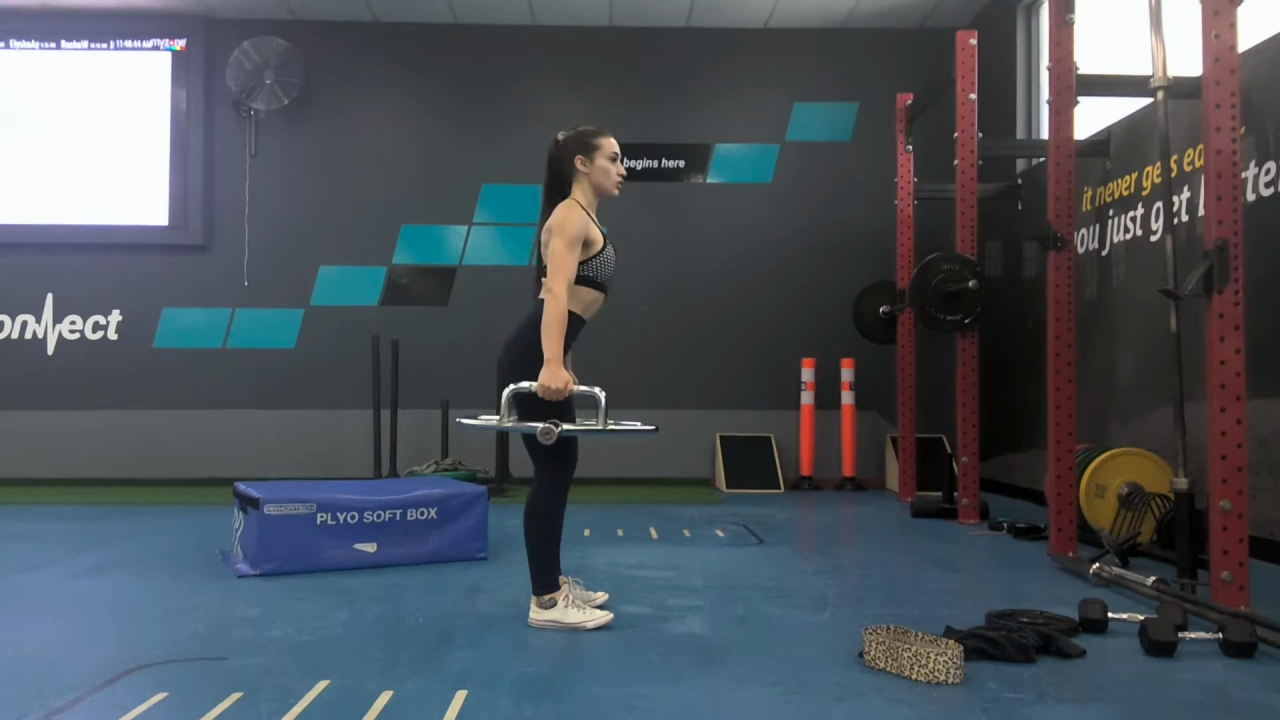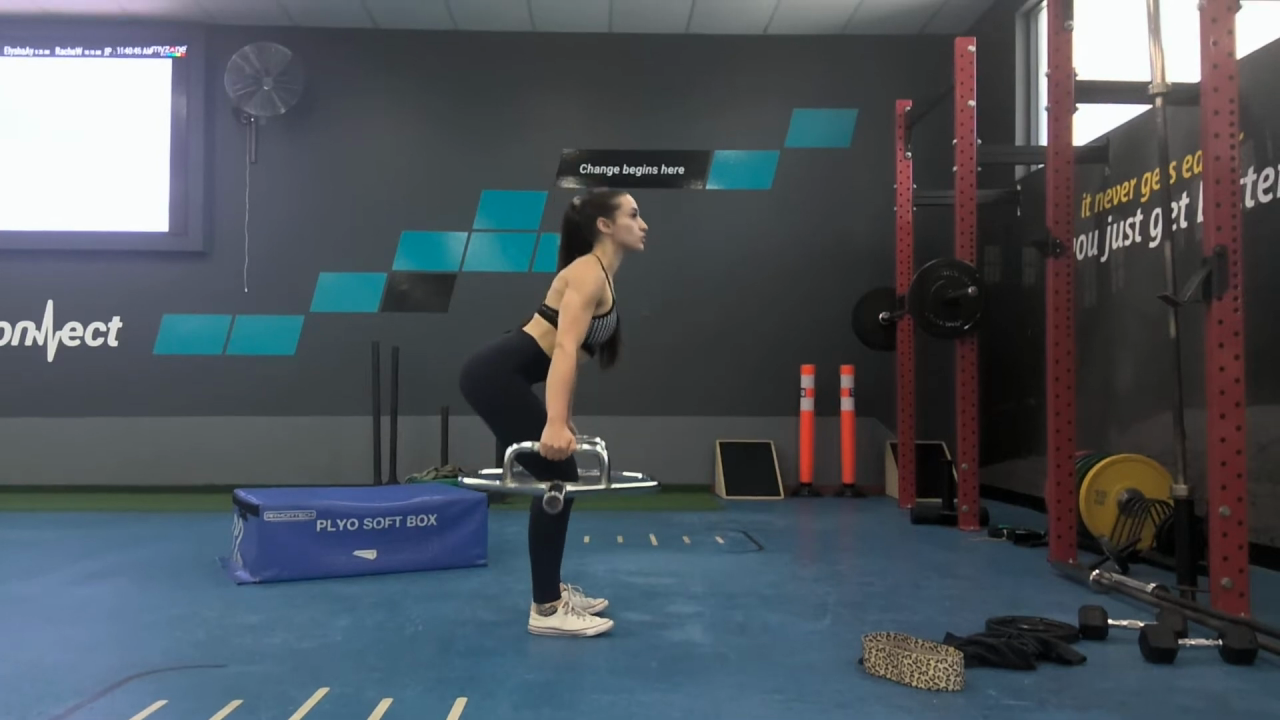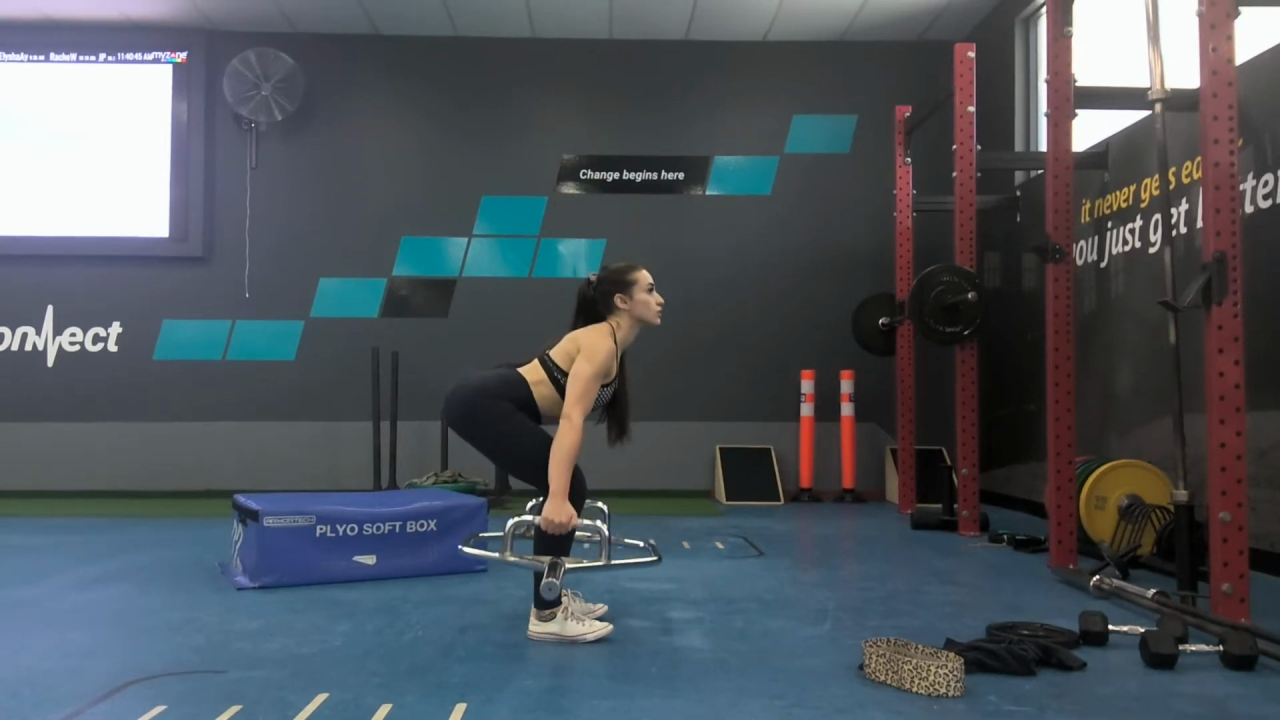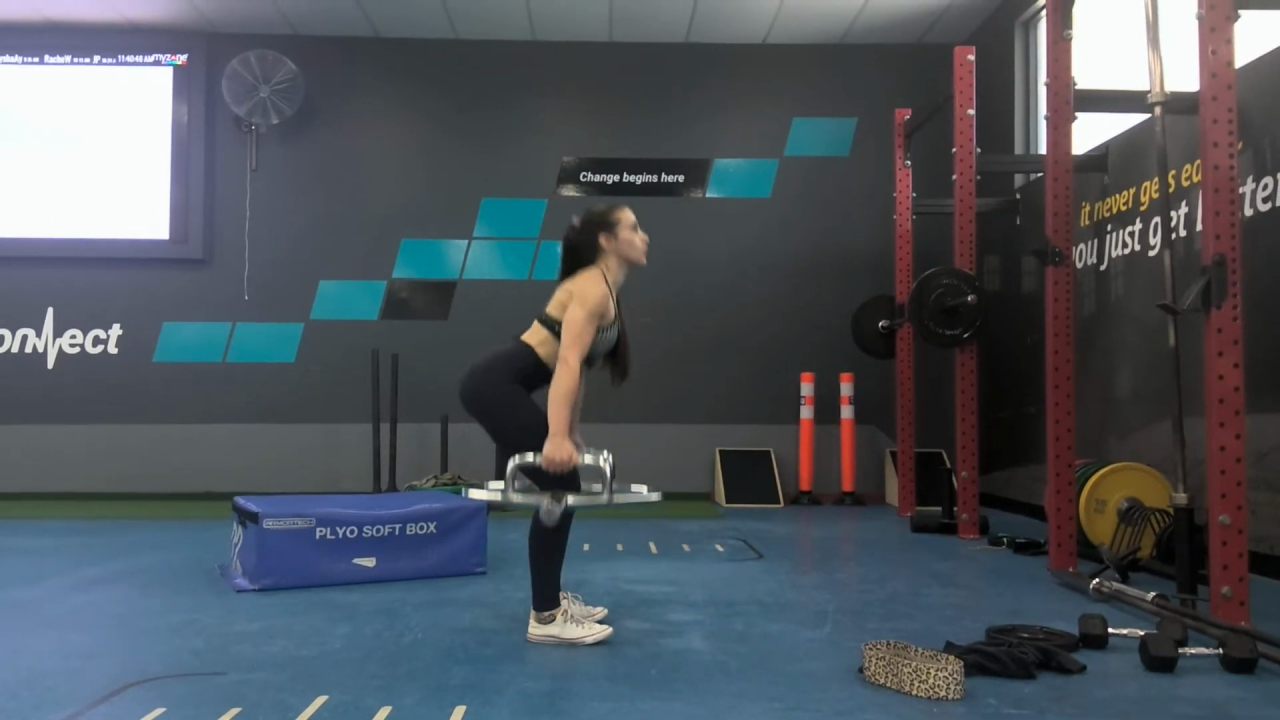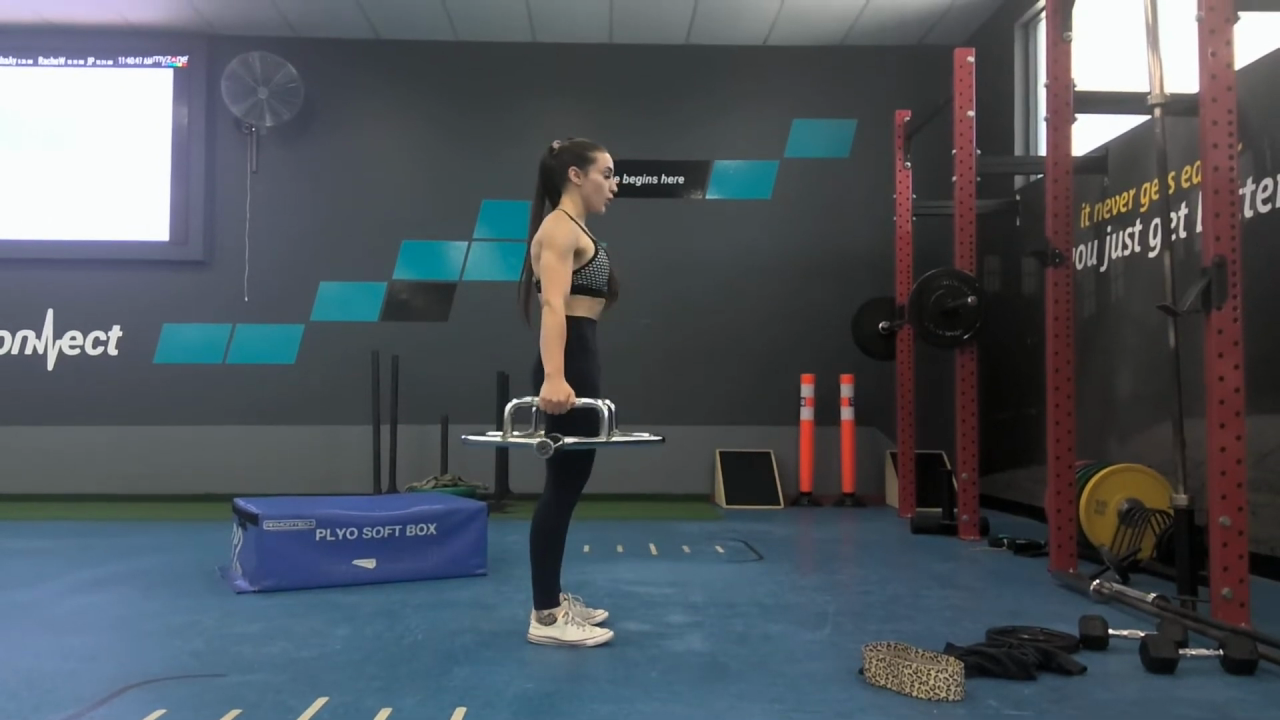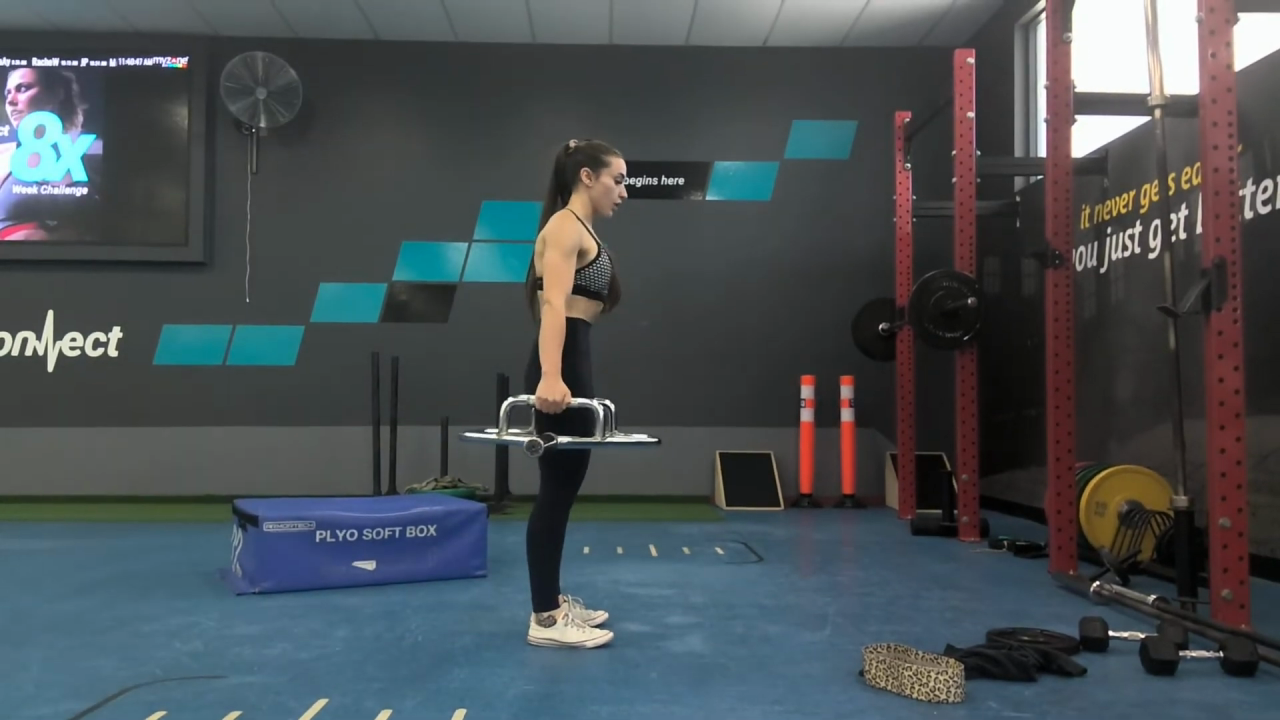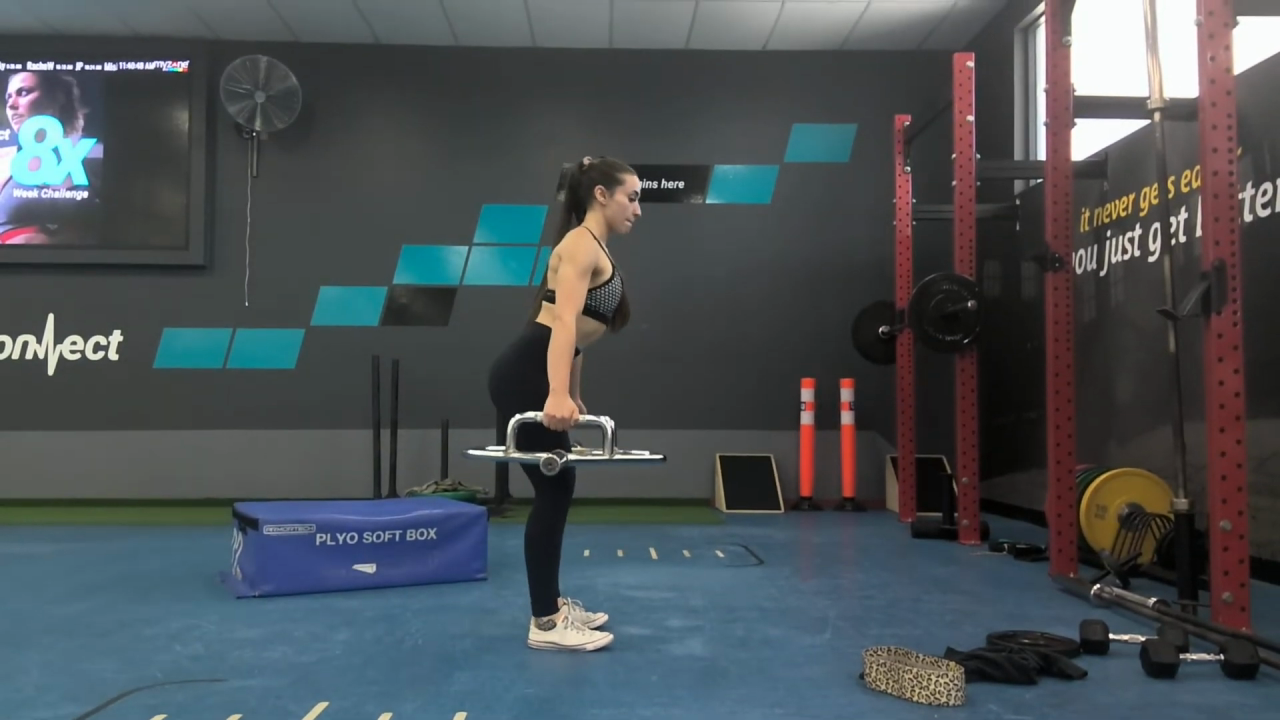
dt=0.7s
person 1, frame 1
left shoulder: (582, 218)
right shoulder: (570, 216)
right elbow: (555, 294)
left wrist: (559, 364)
right wrist: (552, 365)
left hip: (543, 353)
right hip: (533, 355)
left knee: (560, 467)
right knee: (552, 471)
left ankle: (553, 583)
right ankle: (546, 603)
person 1, frame 2
left shoulder: (597, 274)
right shoulder: (589, 273)
left elbow: (567, 352)
right elbow: (564, 349)
left wrist: (564, 419)
right wrist: (554, 424)
left hip: (503, 376)
right hip: (496, 376)
left knee: (560, 479)
right knee: (556, 480)
left ankle: (552, 590)
right ankle: (546, 609)
person 1, frame 3
left shoulder: (609, 345)
right shoulder: (601, 343)
left elbow: (569, 417)
right elbow: (571, 420)
left wrist: (562, 491)
right wrist: (557, 498)
left hip: (484, 402)
right hip: (480, 405)
left knee: (568, 486)
right knee: (568, 489)
left ankle: (552, 595)
right ankle: (547, 615)
person 1, frame 4
left shoulder: (603, 292)
right shoulder: (593, 288)
left elbow: (573, 366)
right elbow: (567, 364)
left wrist: (572, 433)
right wrist: (556, 438)
left hip: (501, 384)
right hip: (495, 385)
left knee: (564, 481)
right knee: (558, 486)
left ankle: (551, 598)
right ankle: (545, 617)
person 1, frame 5
left shoulder: (572, 228)
right shoulder: (560, 227)
right elbow: (554, 307)
right wrist: (555, 378)
left hip: (578, 362)
right hip: (570, 362)
left knee: (568, 485)
right knee: (563, 487)
left ankle: (553, 600)
right ankle: (546, 618)
person 1, frame 6
left shoulder: (579, 229)
right shoulder: (566, 226)
right elbow: (553, 306)
right wrist: (550, 377)
left hip: (571, 362)
right hip: (561, 365)
left knee: (565, 485)
right knee: (557, 487)
left ankle: (553, 601)
right ankle: (546, 619)
person 1, frame 7
left shoulder: (593, 248)
right shoulder: (582, 245)
right elbow: (563, 323)
left wrist: (572, 395)
right wrist: (557, 395)
left hip: (529, 374)
right hip: (524, 375)
left knee: (558, 488)
right knee: (553, 490)
left ankle: (552, 604)
right ankle: (546, 624)
